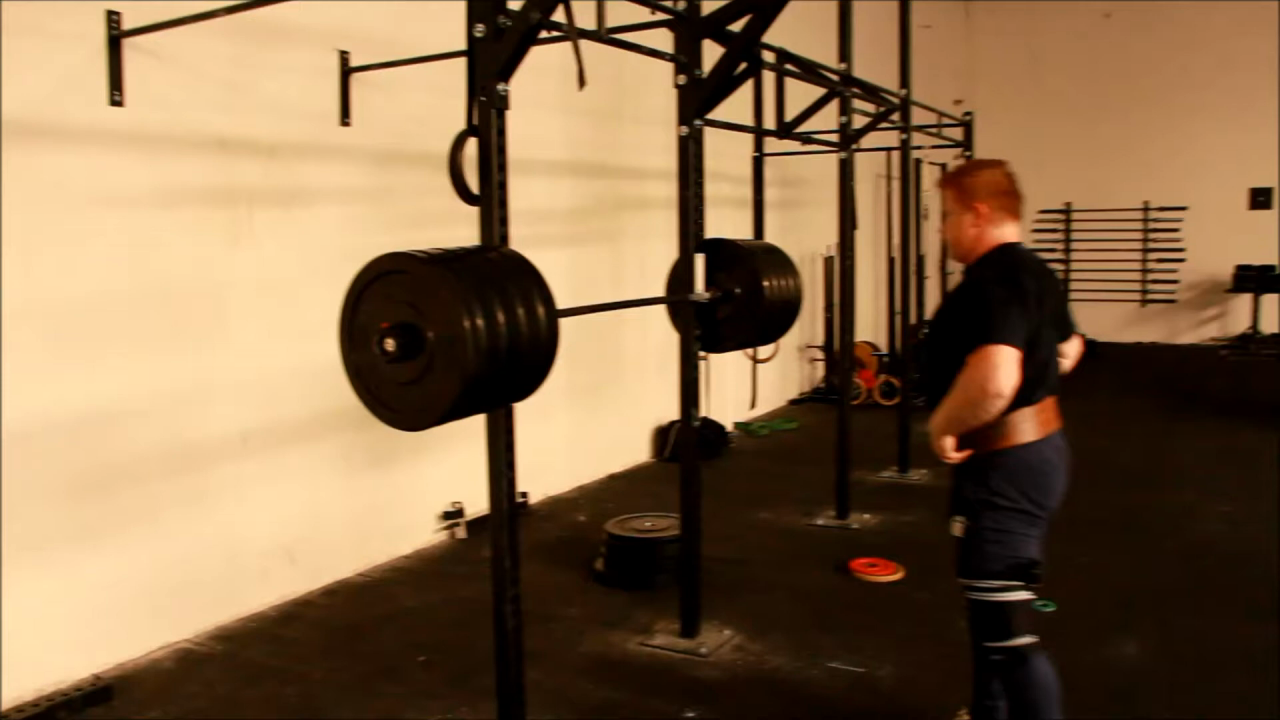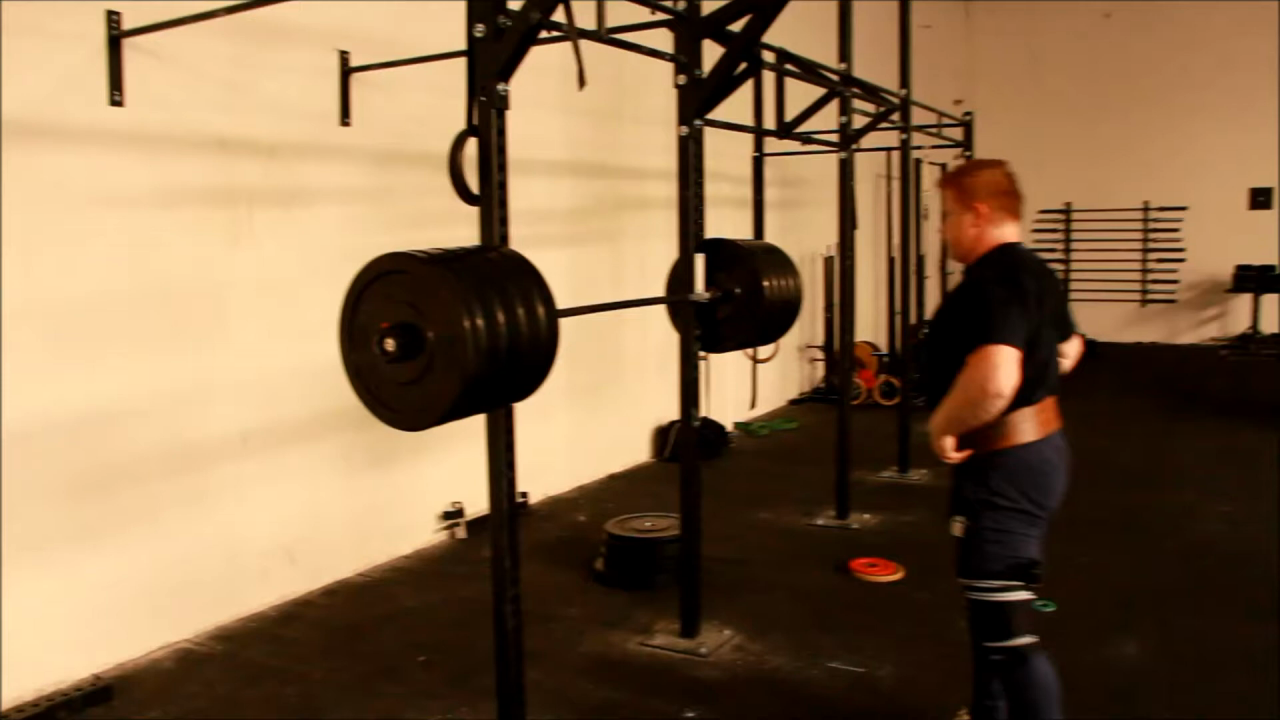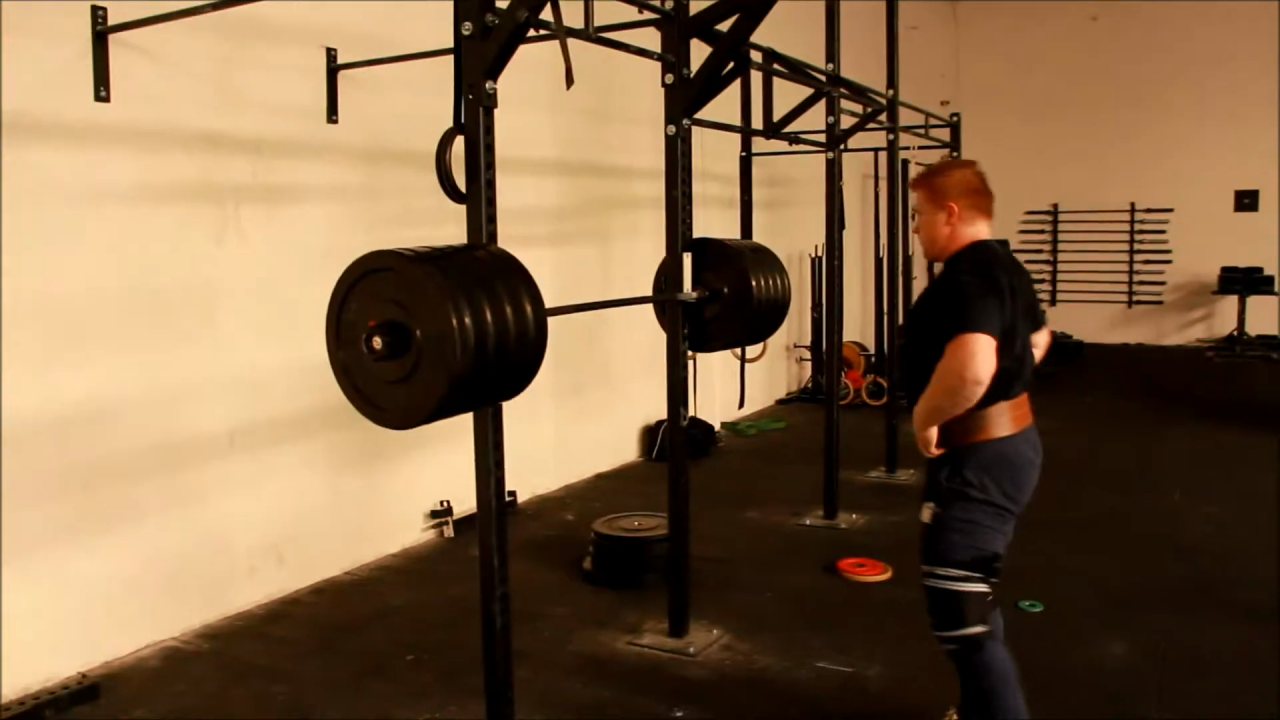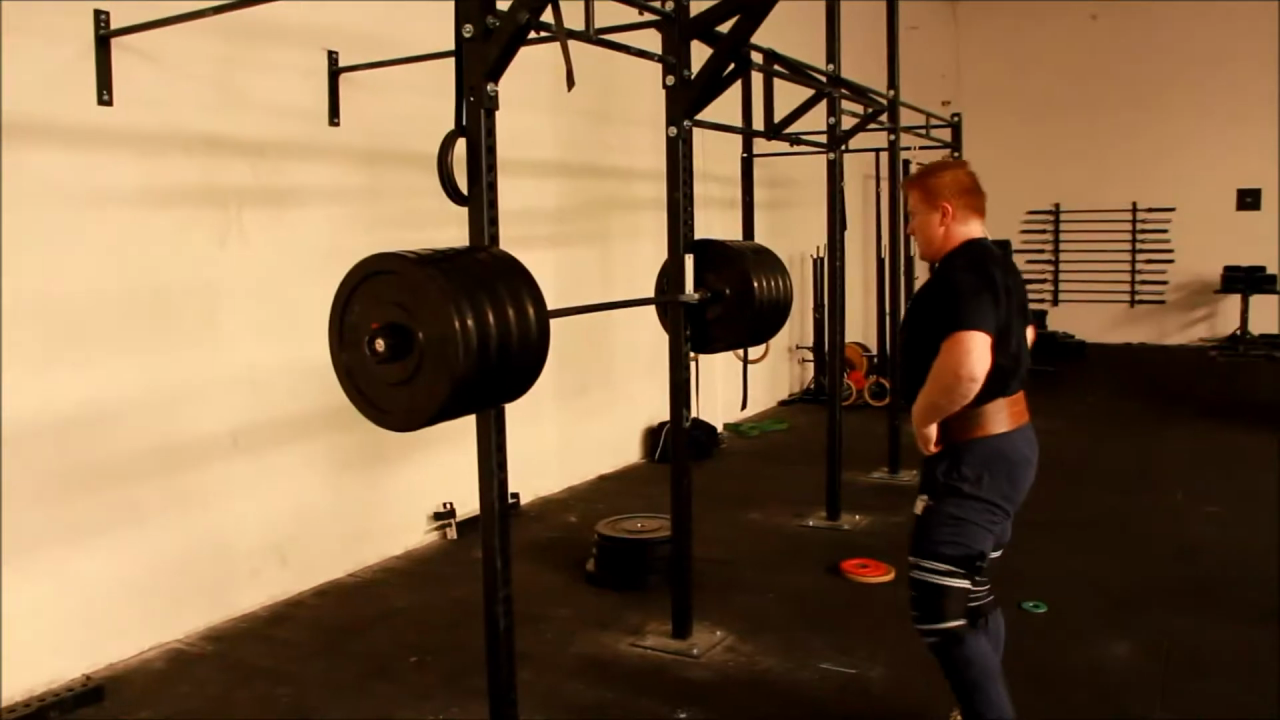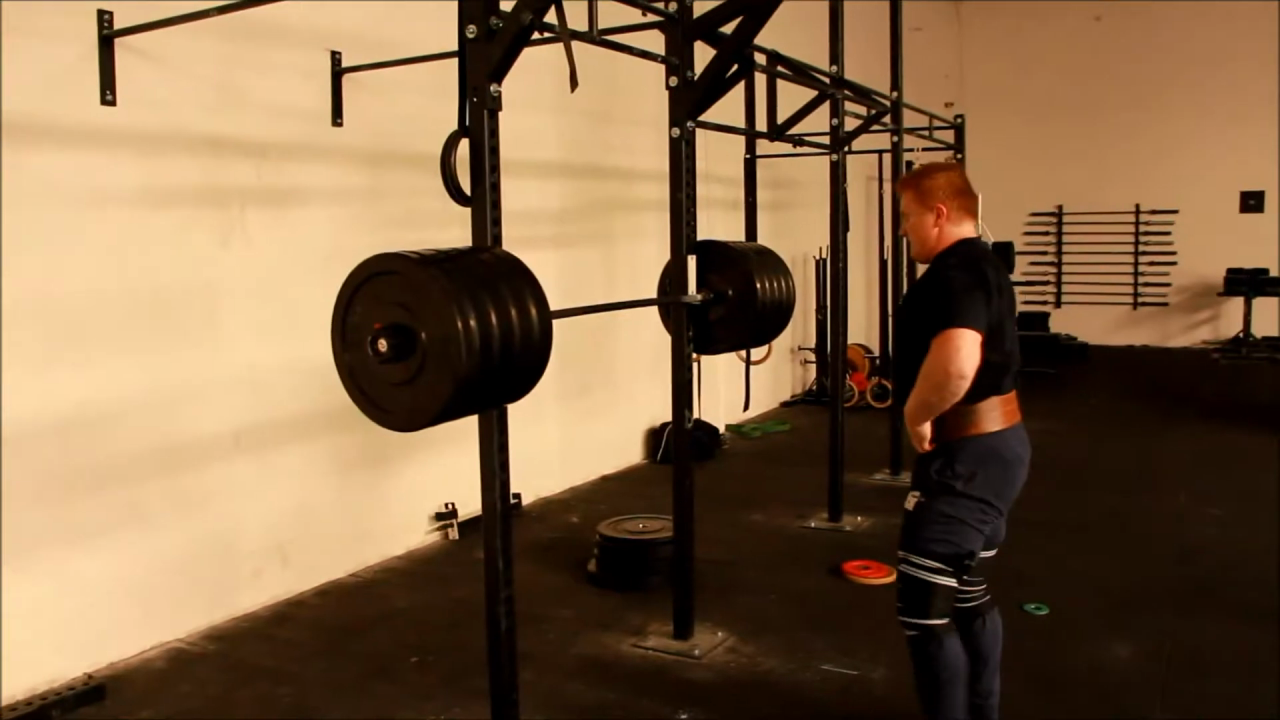
dt=0.1s
person 1, frame 1
left shoulder: (990, 282)
right shoulder: (1034, 272)
left elbow: (991, 381)
right elbow: (1068, 348)
left wrist: (941, 426)
left hip: (1004, 467)
right hip: (1038, 450)
left knee: (1007, 631)
right knee: (991, 603)
person 1, frame 2
left shoulder: (990, 282)
right shoulder: (1034, 272)
left elbow: (992, 381)
right elbow: (1068, 348)
left wrist: (942, 426)
left hip: (1004, 466)
right hip: (1038, 450)
left knee: (1005, 630)
right knee: (992, 601)
person 1, frame 3
left shoulder: (965, 278)
right shoulder: (1006, 268)
left elbow: (970, 367)
right elbow: (1038, 338)
left wrist: (923, 419)
left hip: (978, 461)
right hip: (1007, 447)
left knee: (960, 619)
right knee: (972, 597)
person 1, frame 4
left shoulder: (960, 276)
right shoulder: (996, 265)
left elbow: (965, 365)
right elbow: (1022, 335)
left wrist: (922, 417)
left hip: (974, 457)
right hip: (1004, 444)
left knee: (939, 611)
right knee: (970, 594)
person 1, frame 5
left shoulder: (951, 273)
right shoulder: (985, 265)
left elbow: (955, 363)
left wrist: (916, 416)
left hip: (966, 457)
right hip: (996, 445)
left knee: (923, 607)
right knee: (968, 591)
